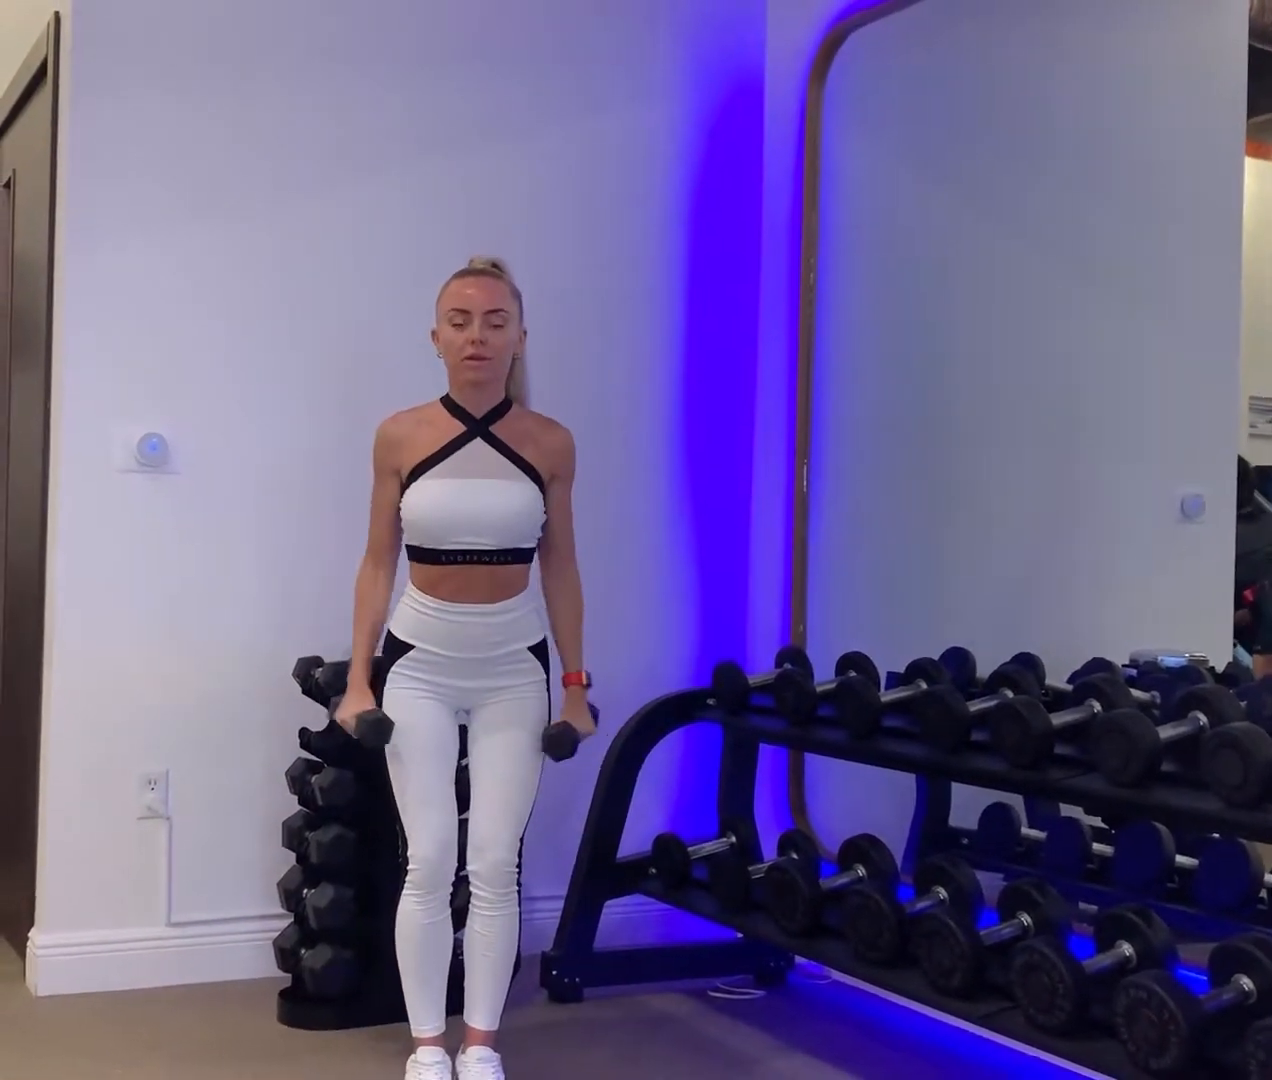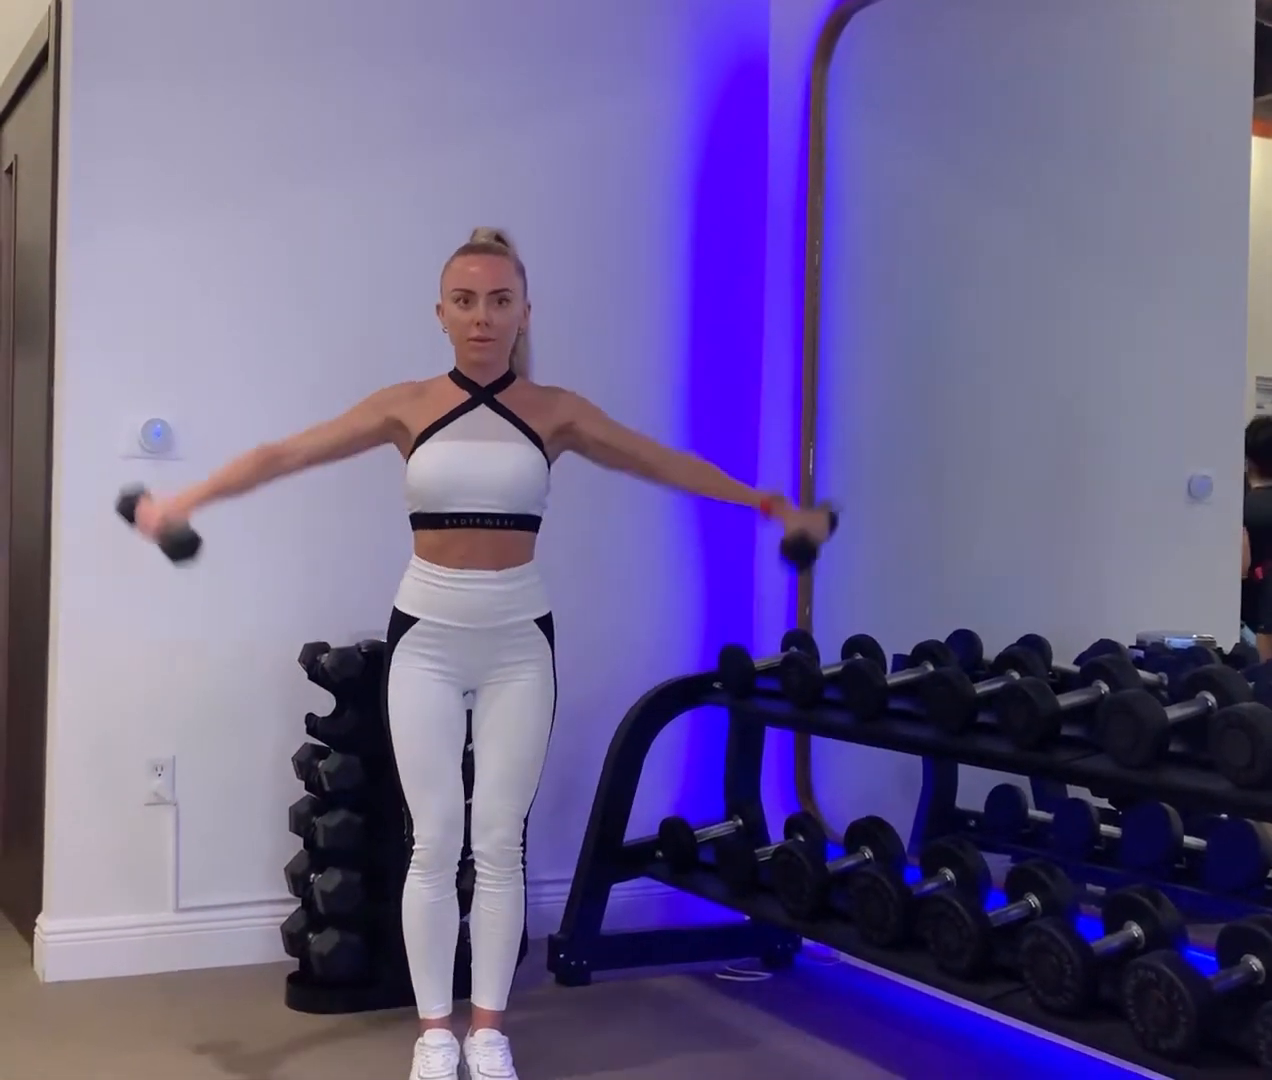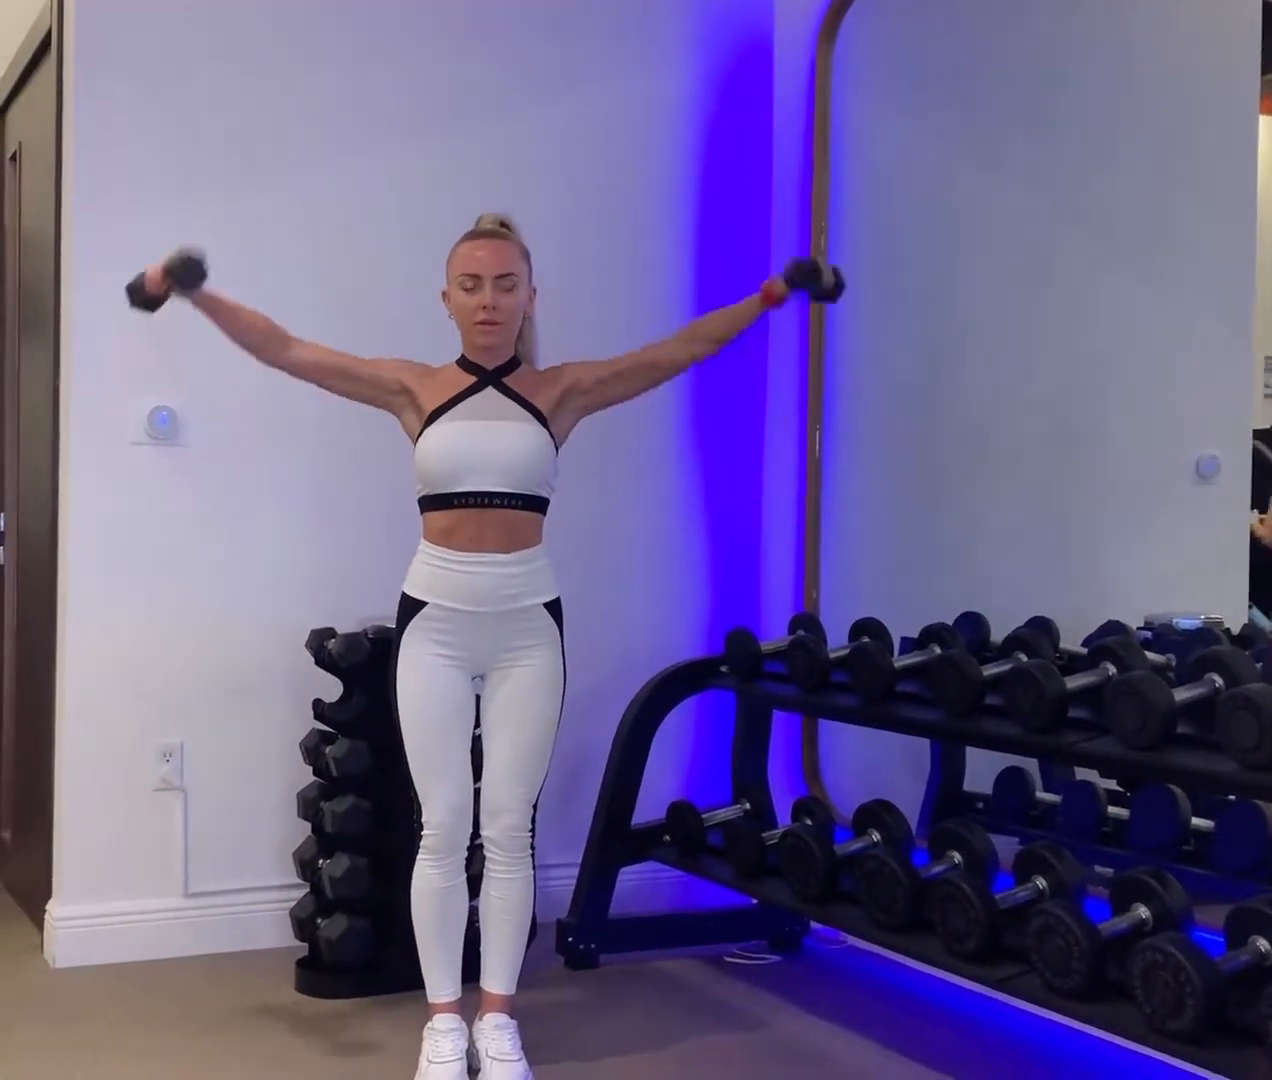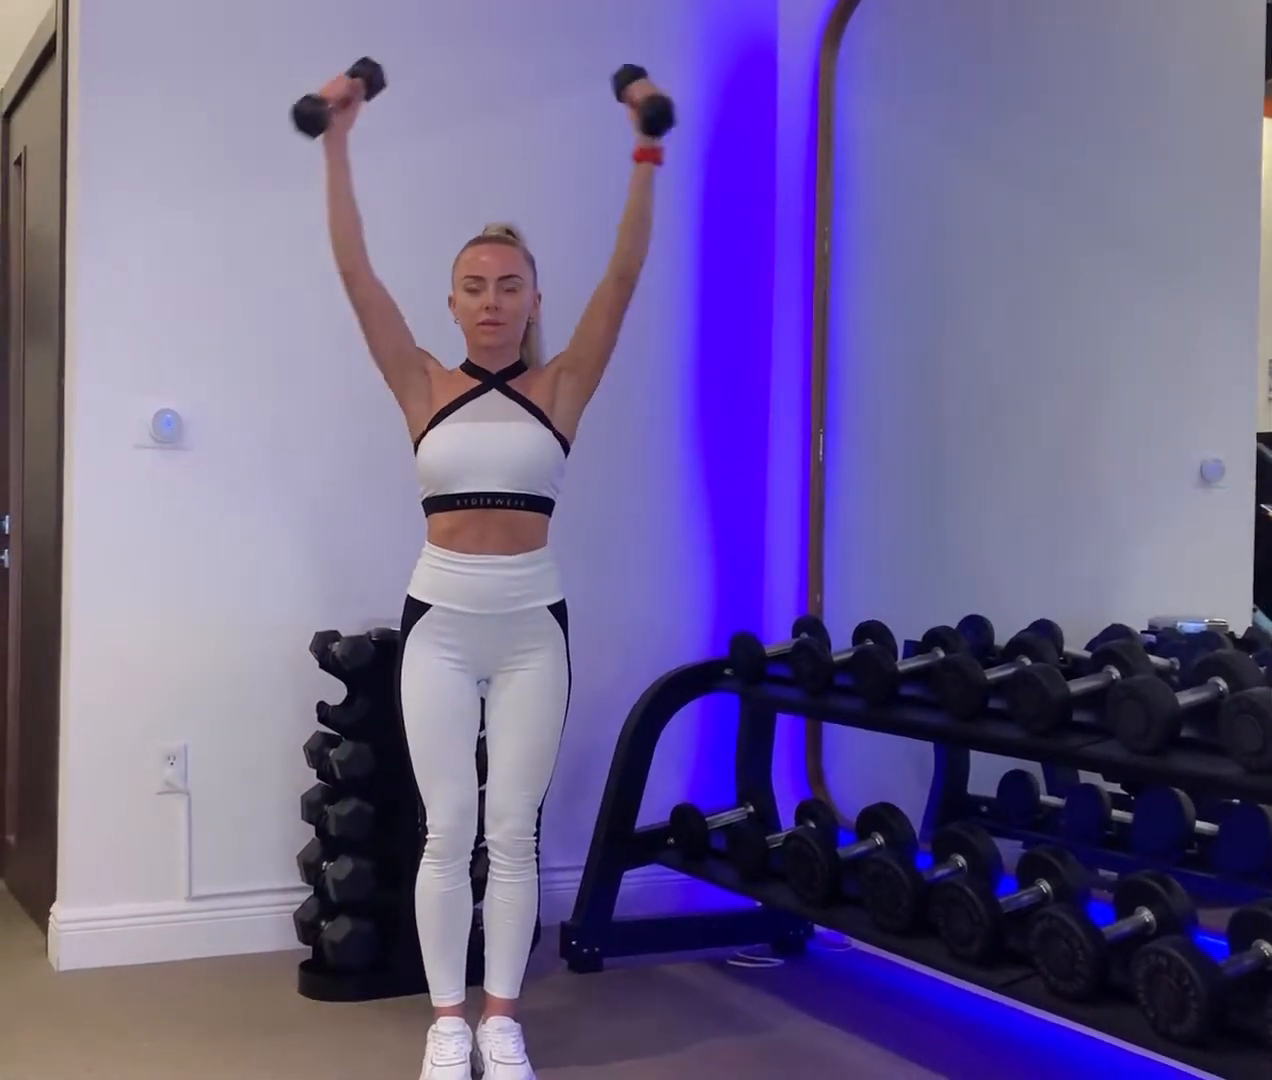
dt=0.4s
person 1, frame 1
left shoulder: (550, 443)
right shoulder: (399, 436)
left elbow: (560, 570)
right elbow: (377, 565)
left wrist: (575, 685)
right wrist: (358, 680)
left hip: (513, 671)
right hip: (418, 666)
left knee: (495, 865)
right knee: (429, 862)
person 1, frame 2
left shoulder: (556, 410)
right shoulder: (406, 404)
left elbow: (664, 464)
right elbow: (290, 453)
left wrist: (774, 505)
right wrist: (186, 501)
left hip: (518, 641)
right hip: (426, 637)
left knee: (500, 844)
right knee: (434, 842)
person 1, frame 3
left shoulder: (561, 389)
right shoulder: (413, 387)
left elbow: (682, 350)
right elbow: (286, 351)
left wrist: (775, 295)
right wrist: (195, 294)
left hip: (527, 625)
right hip: (435, 622)
left knee: (509, 830)
right knee: (444, 828)
person 1, frame 4
left shoulder: (561, 389)
right shoulder: (422, 387)
left elbow: (627, 270)
right elbow: (351, 265)
left wrist: (648, 152)
right wrist: (336, 135)
left hip: (531, 630)
right hip: (439, 625)
left knee: (513, 832)
right knee: (448, 831)
